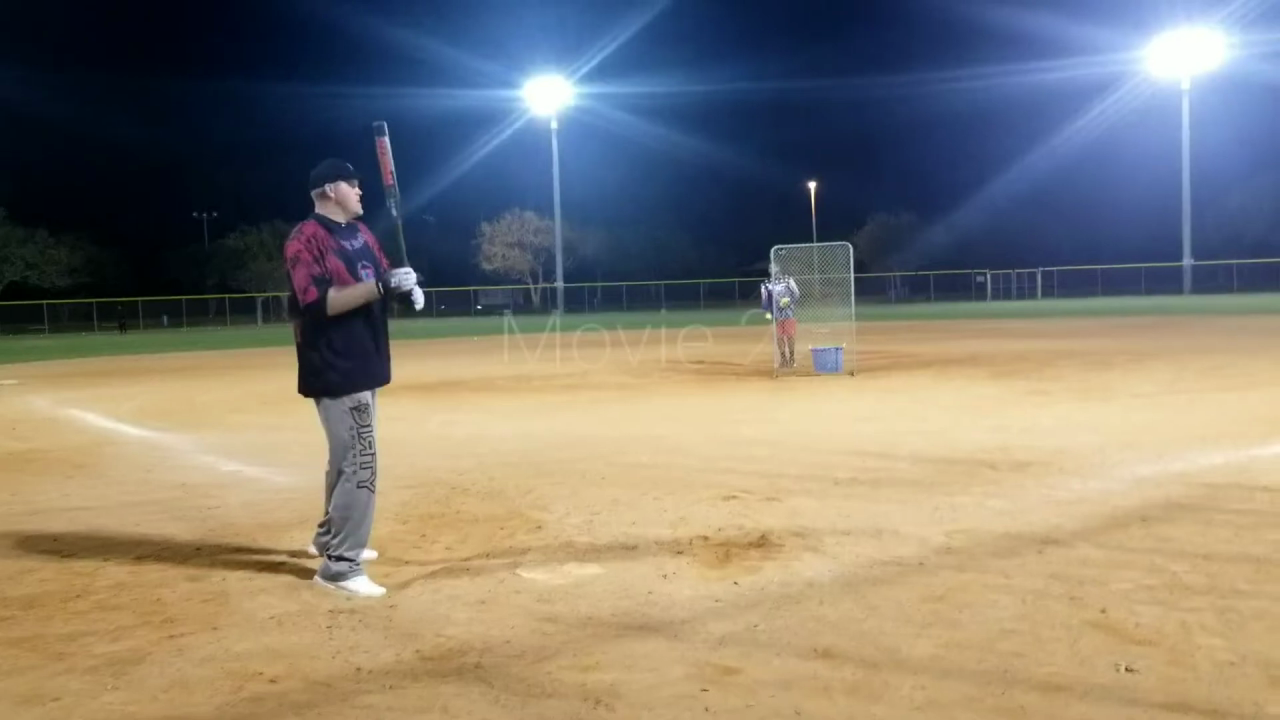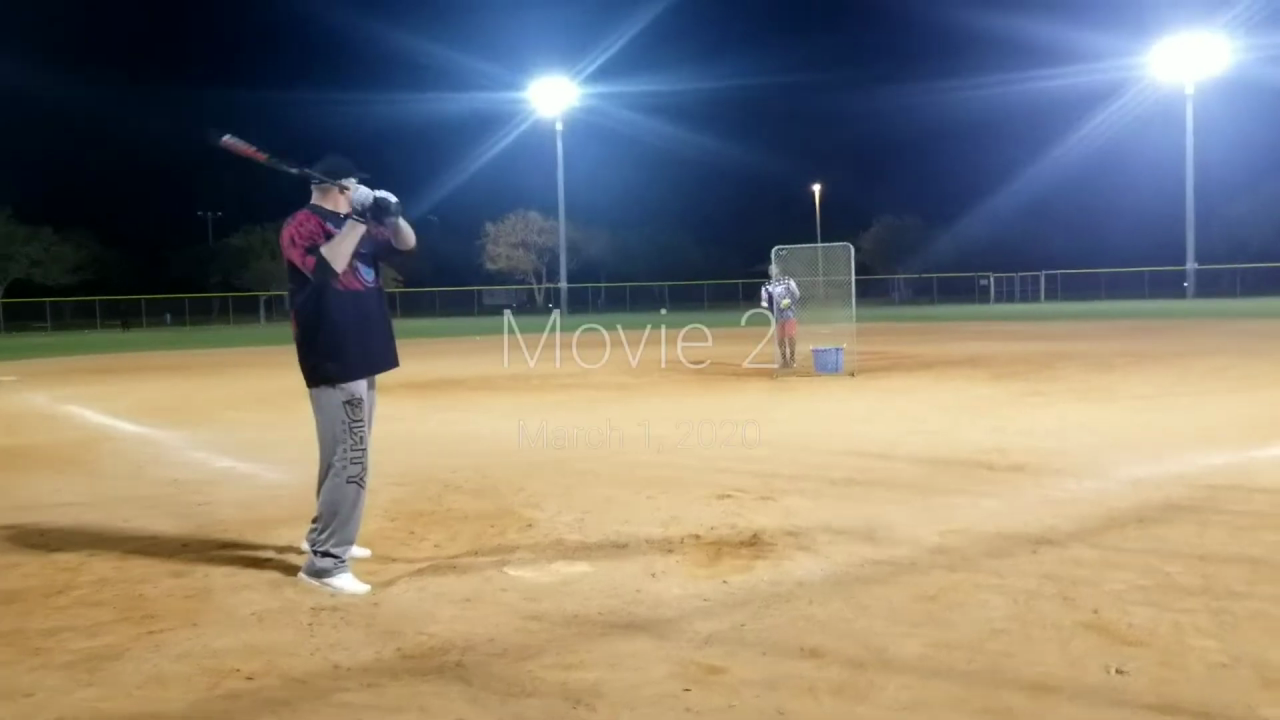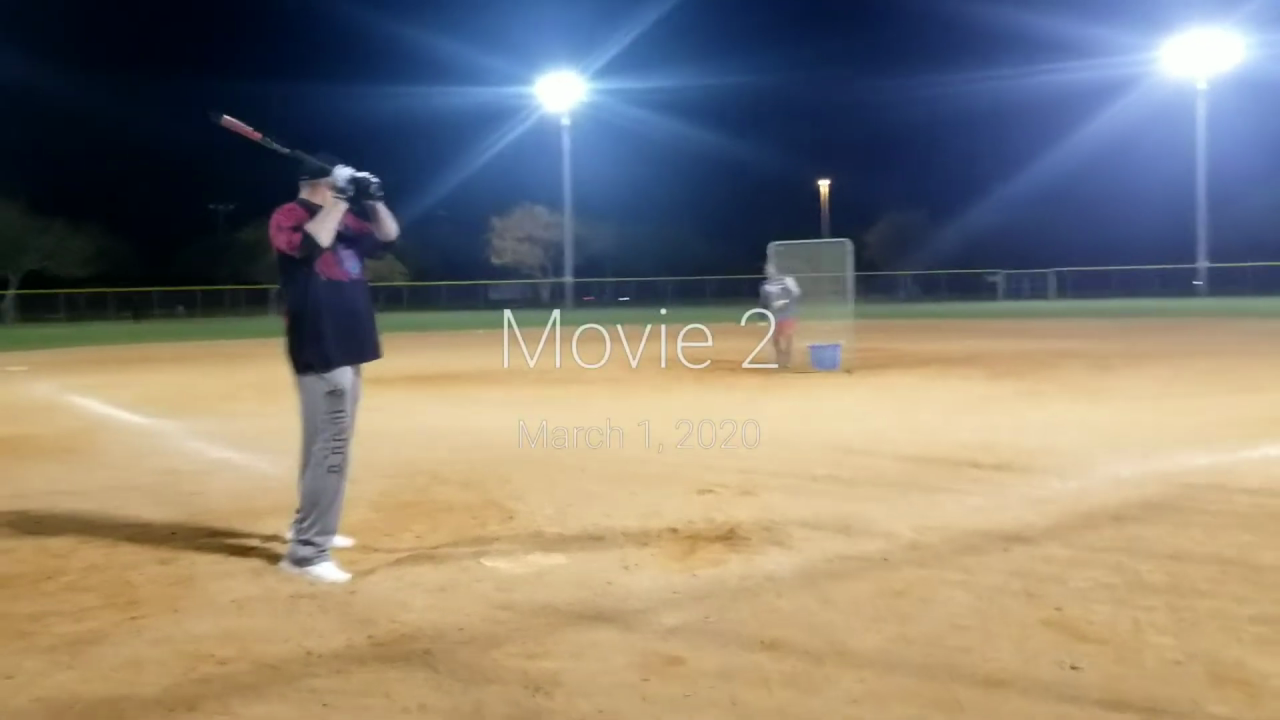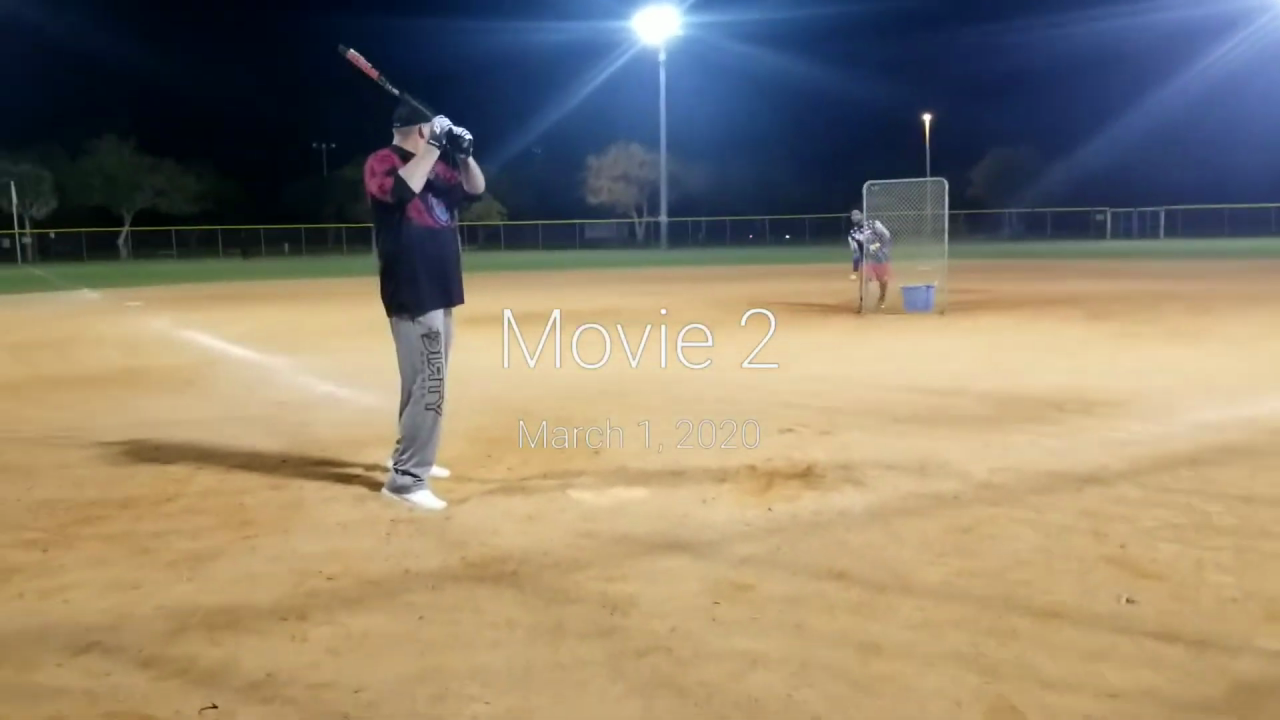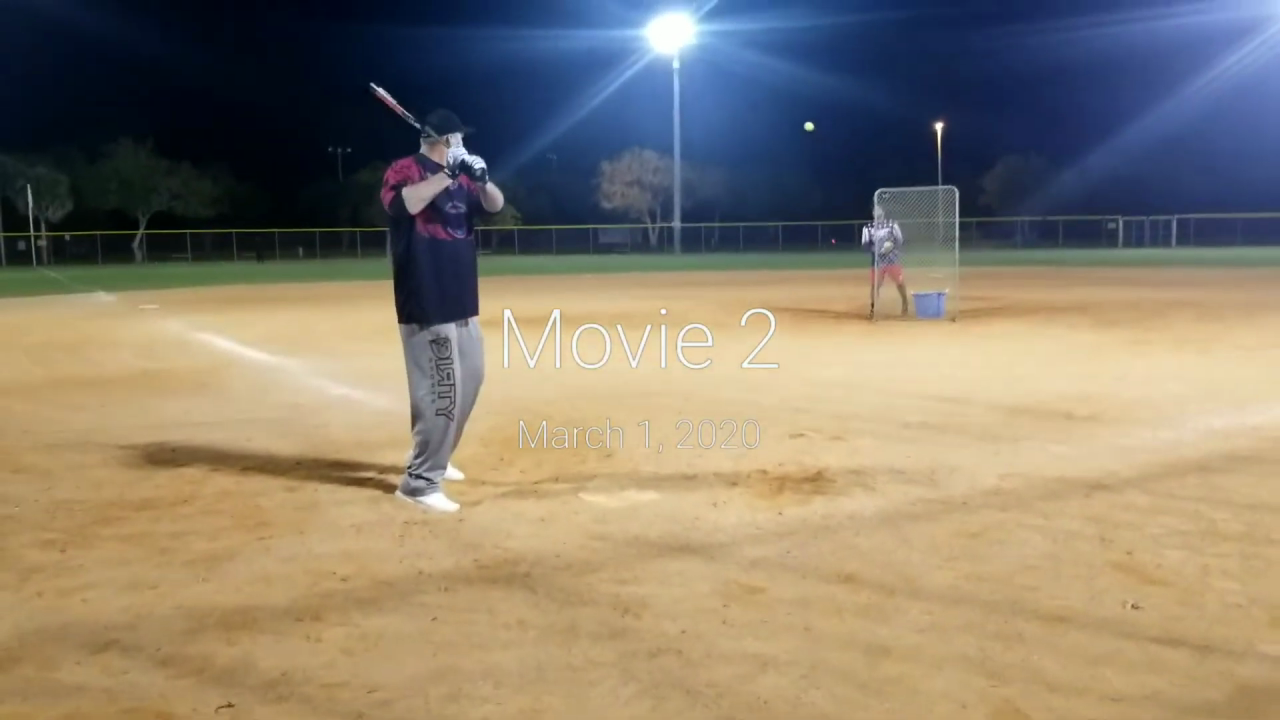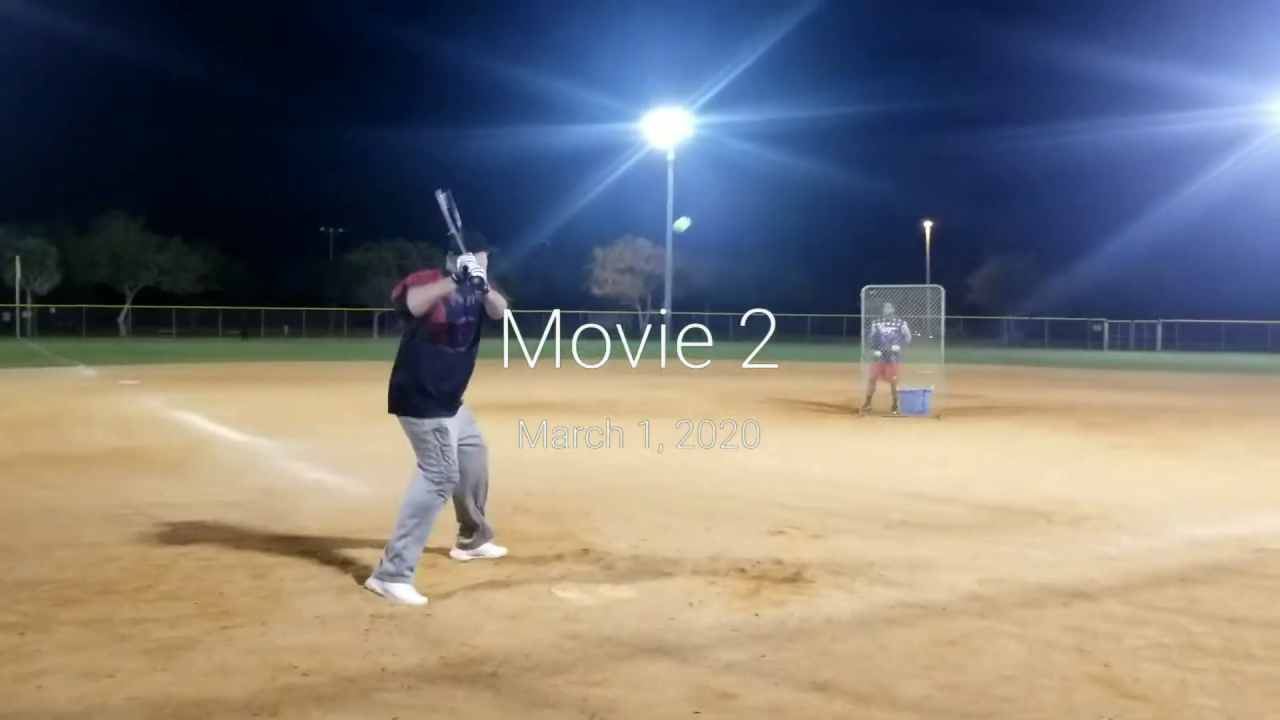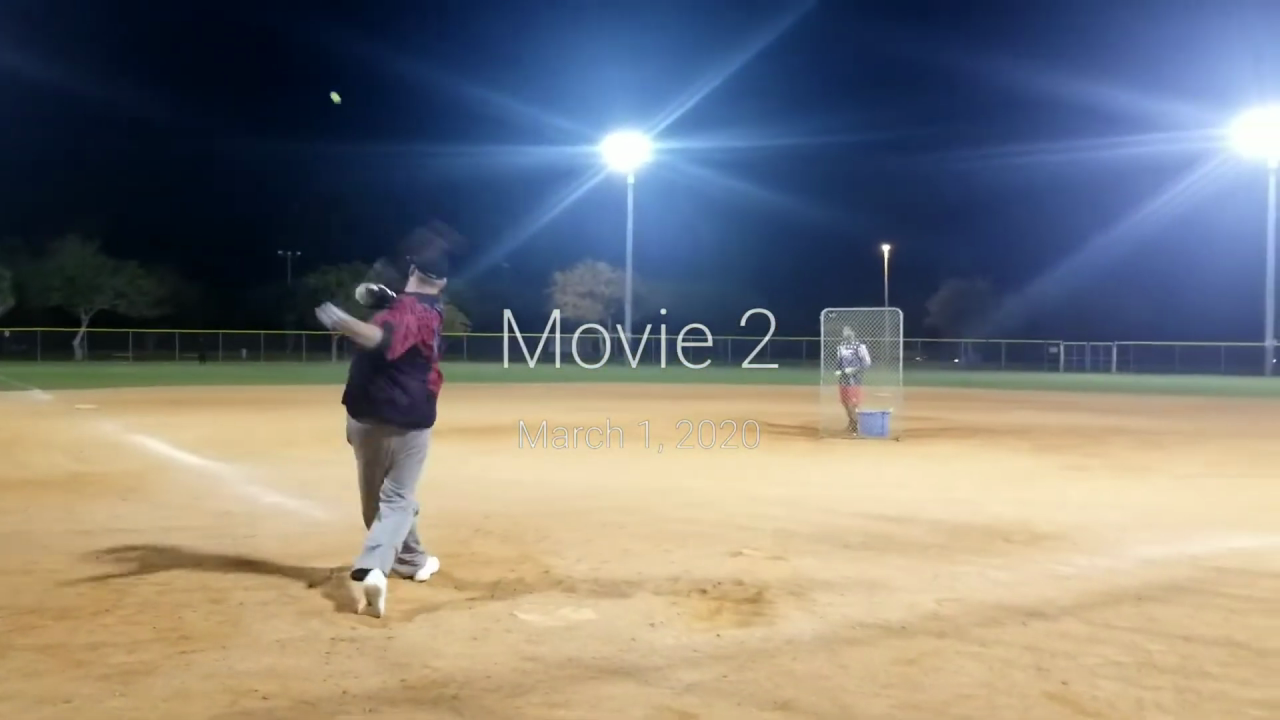
dt=0.5s
person 1, frame 1
left shoulder: (361, 234)
right shoulder: (306, 239)
left elbow: (379, 286)
right elbow: (320, 303)
left wrist: (403, 287)
right wrist: (380, 283)
left hip: (364, 364)
right hip: (334, 370)
left knee: (348, 459)
right knee: (360, 464)
left ankle: (331, 536)
right ankle: (340, 566)
person 1, frame 2
left shoulder: (356, 224)
right shoulder: (302, 225)
left elbow: (406, 244)
right elbow: (325, 267)
left wrist: (390, 212)
right wrist: (358, 218)
left hip: (362, 356)
right hip: (333, 360)
left knee: (345, 454)
right knee: (348, 458)
left ankle: (325, 534)
right ankle: (325, 561)
person 1, frame 3
left shoulder: (343, 219)
right shoulder: (289, 216)
left elbow: (387, 236)
right elbow: (310, 244)
left wrist: (372, 199)
right wrist: (338, 199)
left hip: (348, 347)
right hip: (319, 351)
left knee: (332, 444)
right knee: (328, 447)
left ankle: (311, 525)
right ankle: (306, 549)
person 1, frame 4
left shoulder: (435, 167)
right shoulder: (383, 161)
left elbow: (474, 190)
right elbow: (401, 190)
left wrist: (462, 152)
right wrist: (435, 147)
left hip: (439, 291)
right hip: (412, 294)
left knee: (427, 382)
right knee: (428, 385)
left ankle: (410, 455)
right ankle: (406, 478)
person 1, frame 5
left shoulder: (461, 175)
right shoulder: (406, 170)
left elbow: (495, 205)
right elbow: (400, 205)
left wrist: (481, 179)
right wrist: (447, 175)
left hip: (462, 301)
right hip: (427, 304)
left knee: (469, 377)
right knee: (441, 390)
left ankle: (434, 456)
right ankle: (420, 482)
person 1, frame 6
left shoulder: (476, 288)
right shoulder: (428, 281)
left elbow: (499, 310)
right elbow: (407, 304)
left wrist: (482, 287)
right wrist: (452, 282)
left hip: (449, 399)
right hip: (422, 400)
left knee: (472, 461)
right knee: (439, 477)
left ankle: (472, 539)
right ankle: (391, 573)
person 1, frame 7
left shoulder: (408, 308)
right shoulder: (431, 309)
left elbow: (382, 341)
right elbow: (382, 304)
left wrist: (341, 320)
right wrist: (374, 291)
left hip: (370, 417)
right hip: (414, 419)
left knee: (376, 497)
right knee: (398, 499)
left ankle: (412, 560)
right ankle: (374, 570)
